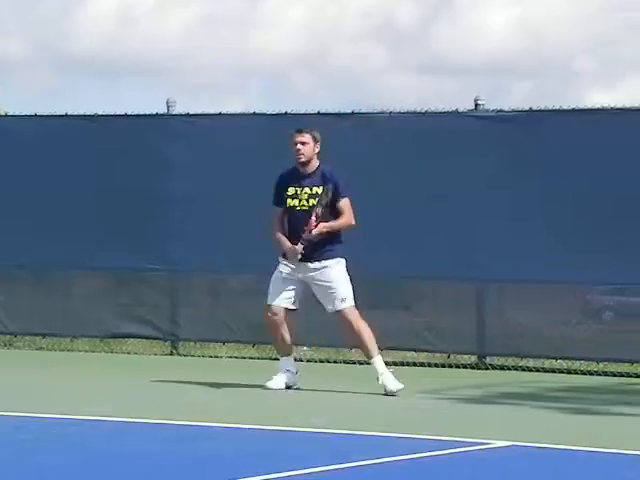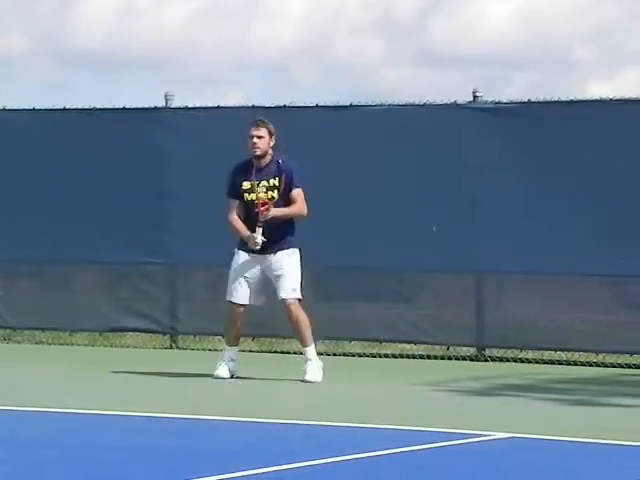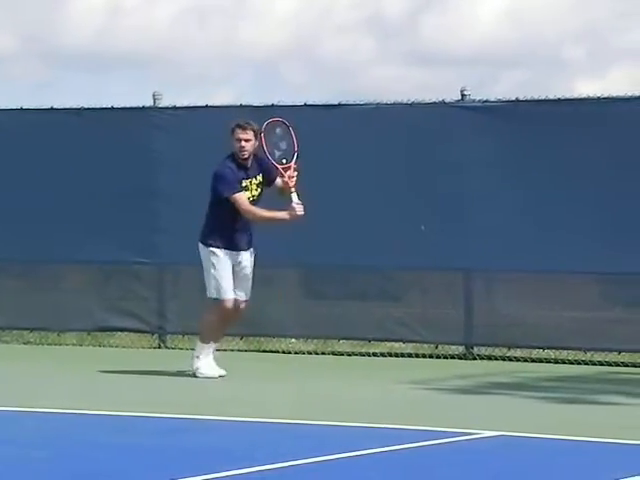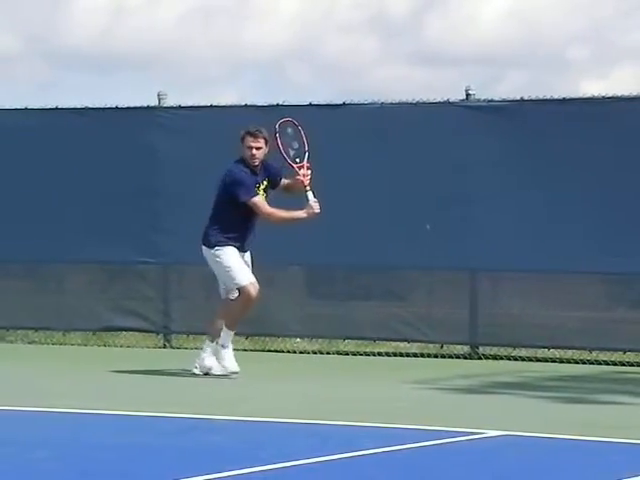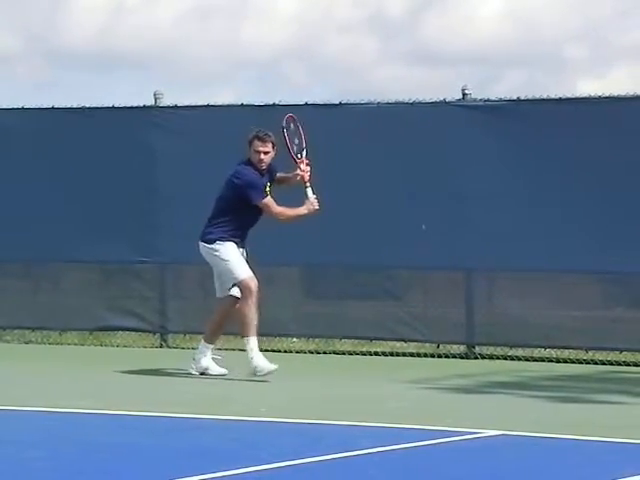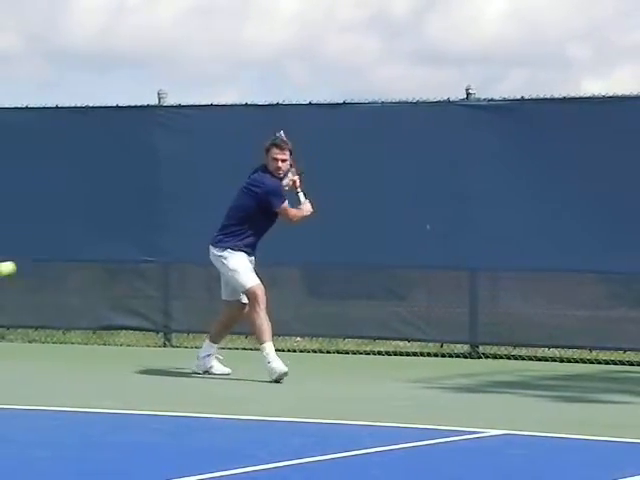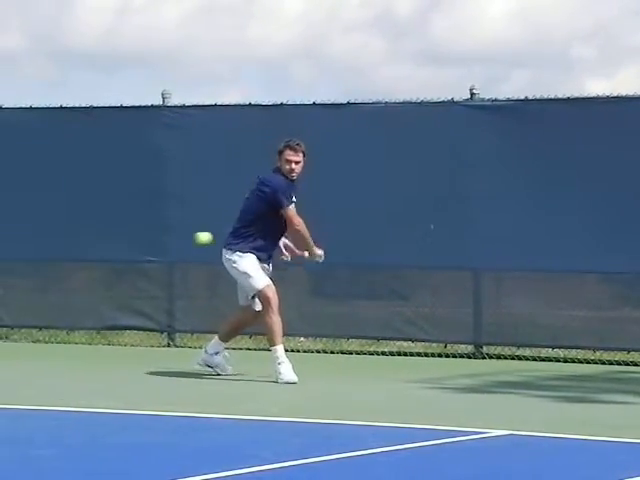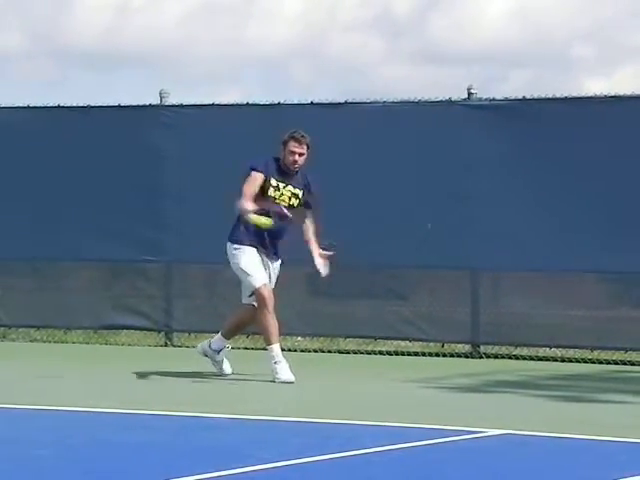
dt=0.5s
person 1, frame 1
left shoulder: (330, 178)
right shoulder: (284, 180)
left elbow: (349, 219)
right elbow: (277, 223)
left wrist: (324, 228)
right wrist: (286, 245)
left hip: (328, 259)
right hip: (293, 261)
left knee: (350, 315)
right knee: (274, 313)
left ankle: (383, 372)
right ankle: (288, 370)
person 1, frame 2
left shoulder: (285, 169)
right shoulder: (238, 173)
left elbow: (302, 209)
right elbow: (233, 215)
left wrist: (275, 212)
right wrist: (247, 236)
left hip: (283, 249)
right hip: (248, 250)
left knee: (291, 305)
right knee: (236, 308)
left ankle: (313, 360)
right ankle: (229, 359)
person 1, frame 3
left shoulder: (262, 164)
right shoulder: (225, 171)
left elbow: (283, 188)
right elbow: (247, 211)
left wrist: (289, 183)
right wrist: (286, 215)
left hip: (244, 246)
right hip: (217, 245)
left knee: (238, 306)
right knee: (224, 304)
left ankle: (207, 354)
right ankle: (200, 357)
person 1, frame 4
left shoulder: (266, 169)
right shoulder: (238, 175)
left elbow: (286, 186)
right elbow: (267, 213)
left wrist: (300, 182)
right wrist: (304, 213)
left hip: (241, 246)
right hip: (220, 244)
left knee: (234, 302)
right knee: (250, 290)
left ankle: (206, 358)
right ankle: (224, 345)
person 1, frame 5
left shoulder: (264, 169)
right shoulder: (247, 176)
left elbow: (276, 179)
right elbow: (277, 213)
left wrist: (294, 176)
right wrist: (306, 209)
left hip: (231, 243)
right hip: (217, 242)
left knee: (231, 302)
right knee: (250, 286)
left ankle: (201, 358)
right ankle: (255, 357)
person 1, frame 6
left shoulder: (266, 176)
right shoulder: (268, 185)
right elbow: (291, 216)
left wrist: (285, 184)
right wrist: (305, 210)
left hip: (239, 250)
right hip: (228, 250)
left knee: (237, 306)
right knee: (257, 295)
left ankle: (205, 357)
right ankle: (272, 360)
person 1, frame 7
left shoulder: (287, 183)
right shoulder: (275, 183)
right elbow: (295, 224)
left wrist: (280, 239)
right wrist: (313, 250)
left hip: (261, 255)
right hip: (240, 252)
left knee: (252, 311)
right knee: (270, 297)
left ankle: (212, 352)
right ankle: (282, 363)
person 1, frame 8
left shoulder: (304, 183)
right shoulder: (265, 166)
left elbow: (306, 218)
right elbow: (250, 187)
left wrist: (314, 249)
right wrist: (246, 203)
left hip: (272, 252)
right hip: (245, 244)
left knee: (253, 308)
right knee: (266, 297)
left ankle: (214, 346)
right ankle: (279, 363)
